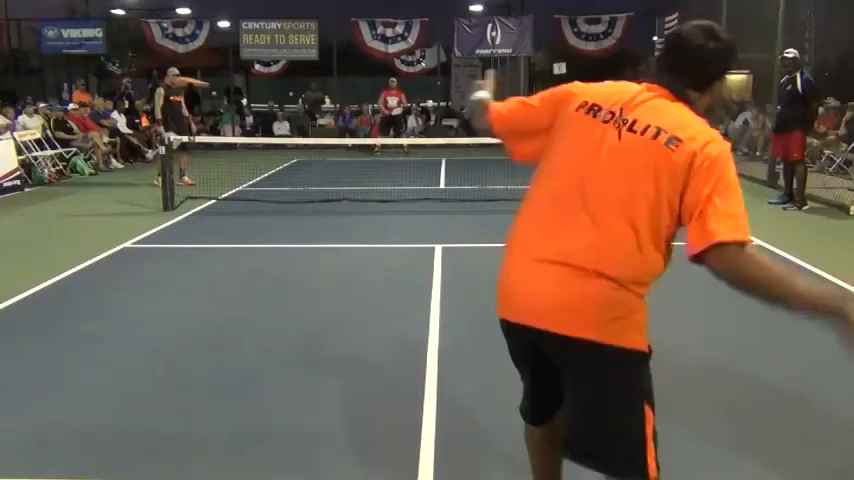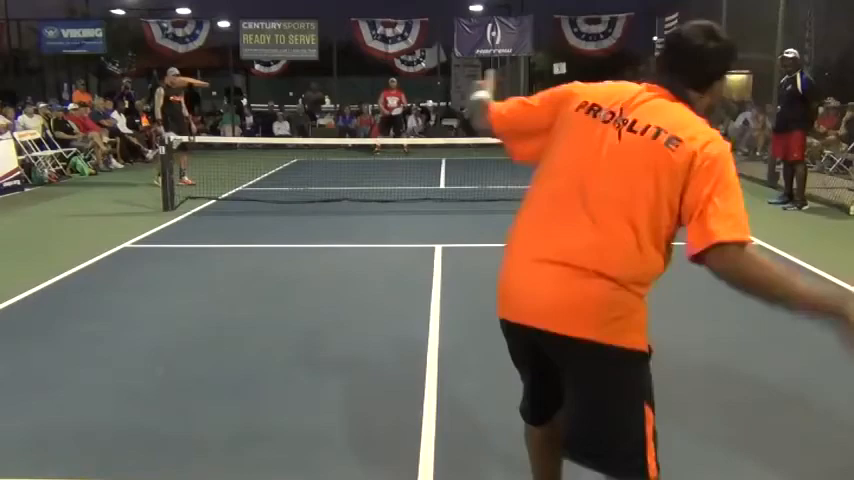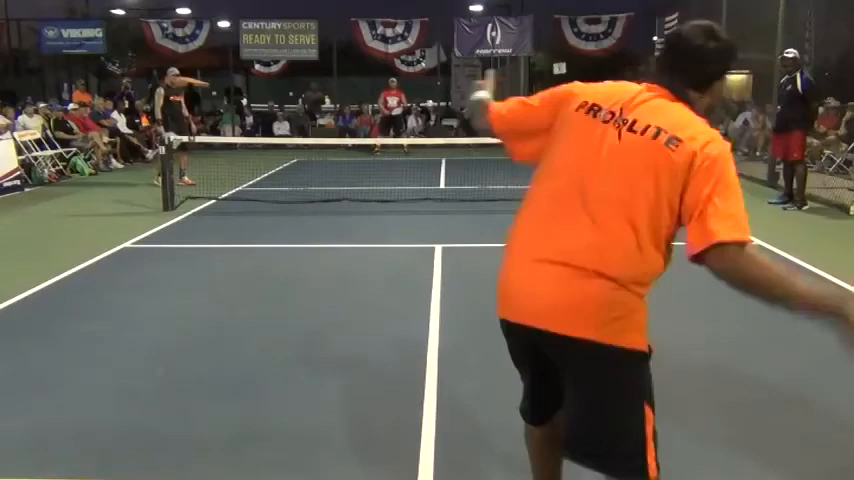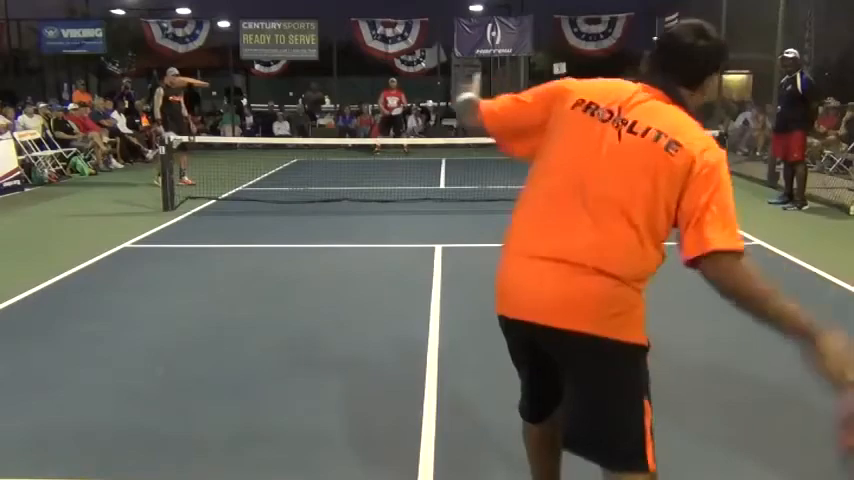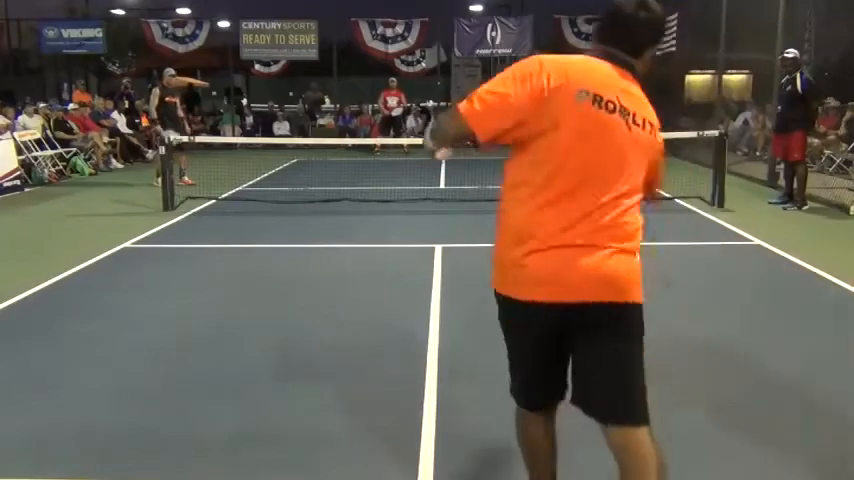
dt=0.2s
person 1, frame 1
left shoulder: (580, 96)
right shoulder: (703, 145)
left elbow: (487, 120)
right elbow: (728, 258)
left wrist: (481, 97)
left hip: (519, 297)
right hip: (600, 316)
left knee: (544, 412)
person 1, frame 2
left shoulder: (580, 96)
right shoulder: (703, 145)
left elbow: (487, 119)
right elbow: (728, 258)
left wrist: (481, 97)
left hip: (520, 297)
right hip: (600, 317)
left knee: (544, 412)
person 1, frame 3
left shoulder: (580, 97)
right shoulder: (703, 145)
left elbow: (488, 119)
right elbow: (728, 258)
left wrist: (480, 97)
left hip: (520, 297)
right hip: (600, 316)
left knee: (544, 412)
person 1, frame 4
left shoulder: (574, 94)
right shoulder: (698, 151)
left elbow: (476, 117)
right elbow: (722, 267)
left wrist: (465, 99)
right wrist: (813, 335)
left hip: (519, 294)
right hip: (599, 311)
left knee: (541, 410)
person 1, frame 5
left shoulder: (544, 72)
right shoulder: (646, 122)
left elbow: (453, 127)
left wrist: (436, 140)
left hip: (528, 277)
right hip: (612, 283)
left knee: (535, 405)
right knee: (629, 427)
person 2, frame 1
left shoulder: (804, 80)
right shoulder: (784, 81)
left elbow: (811, 104)
left wrist: (808, 124)
right wrist: (777, 123)
left hip: (797, 127)
right hip: (783, 126)
left knee: (797, 161)
right knee: (786, 161)
left ankle: (800, 199)
right ankle: (788, 194)
person 2, frame 2
left shoulder: (804, 80)
right shoulder: (784, 81)
left elbow: (812, 105)
left wrist: (808, 125)
right wrist: (777, 124)
left hip: (797, 127)
right hip: (783, 126)
left knee: (797, 161)
right knee: (786, 161)
left ankle: (800, 199)
right ankle: (788, 194)
person 2, frame 3
left shoulder: (804, 80)
right shoulder: (784, 81)
left elbow: (812, 105)
left wrist: (808, 124)
right wrist: (777, 124)
left hip: (797, 127)
right hip: (783, 126)
left knee: (797, 161)
right knee: (786, 161)
left ankle: (800, 199)
right ankle: (788, 194)
person 2, frame 4
left shoulder: (804, 80)
right shoulder: (784, 81)
left elbow: (812, 105)
left wrist: (809, 125)
right wrist: (777, 124)
left hip: (797, 127)
right hip: (783, 126)
left knee: (798, 161)
right knee: (786, 161)
left ankle: (800, 199)
right ankle: (788, 194)
person 2, frame 5
left shoulder: (804, 80)
right shoulder: (785, 81)
left elbow: (812, 105)
left wrist: (809, 125)
right wrist: (778, 124)
left hip: (797, 128)
right hip: (784, 127)
left knee: (798, 161)
right knee: (786, 161)
left ankle: (801, 199)
right ankle: (788, 194)
